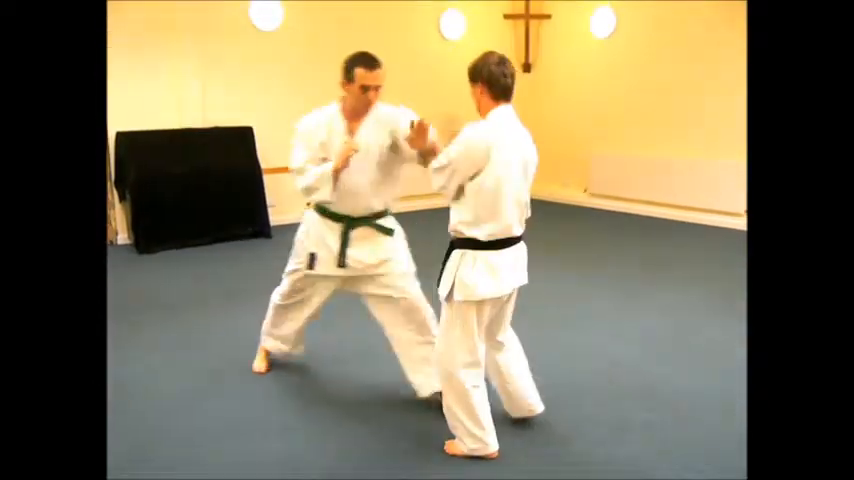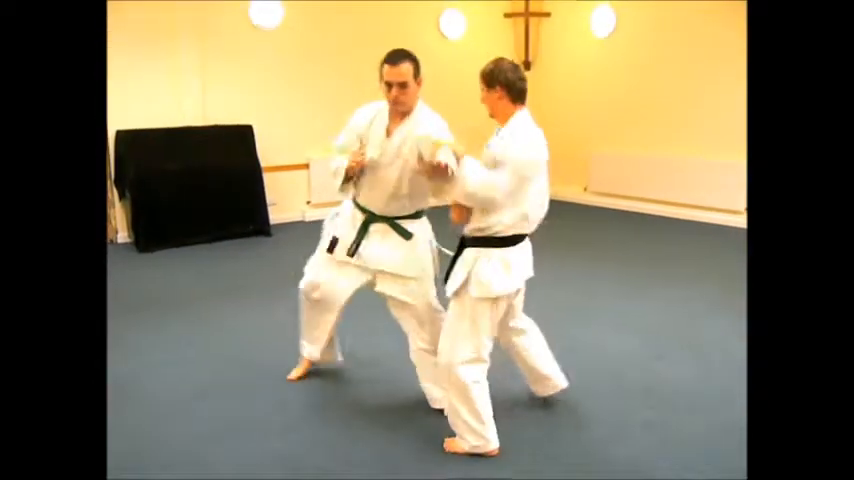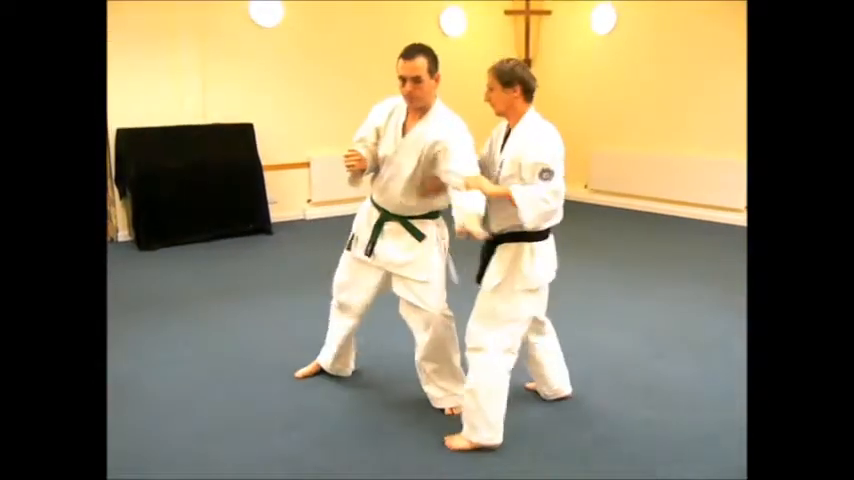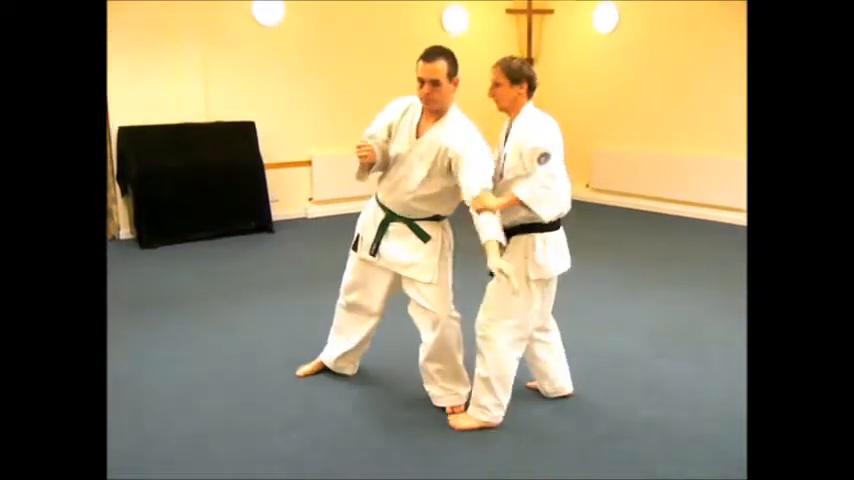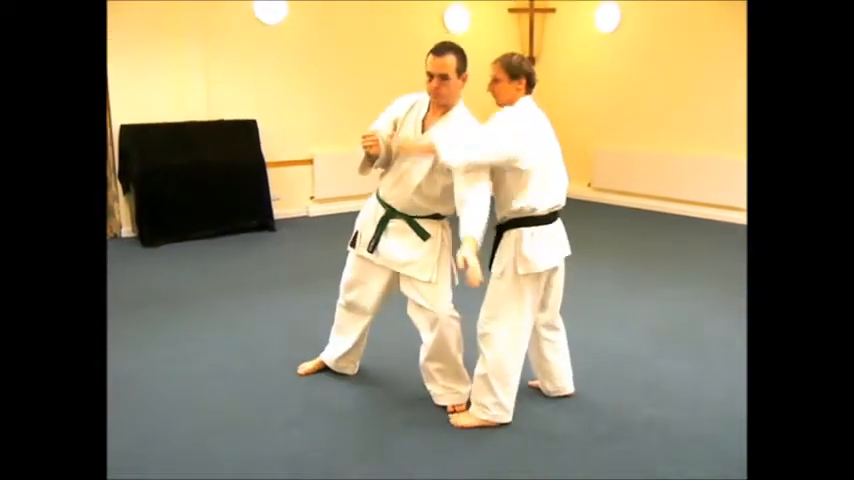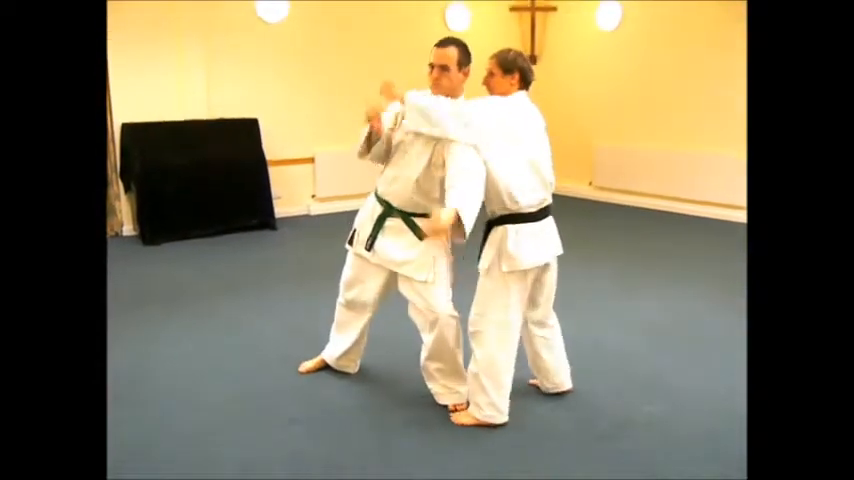
dt=0.2s
person 1, frame 1
left shoulder: (479, 134)
right shoulder: (522, 137)
left elbow: (442, 180)
left wrist: (435, 153)
right wrist: (440, 153)
left hip: (477, 260)
right hip: (510, 252)
left knee: (458, 355)
right knee: (495, 336)
left ankle: (477, 439)
right ankle: (523, 400)
person 1, frame 2
left shoulder: (519, 138)
right shoulder: (519, 134)
left elbow: (489, 190)
left wrist: (460, 161)
right wrist: (464, 206)
left hip: (490, 257)
right hip: (508, 251)
left knee: (461, 350)
right knee: (512, 325)
left ankle: (478, 437)
right ankle: (549, 380)
person 1, frame 3
left shoulder: (542, 136)
right shoulder: (502, 132)
left elbow: (546, 196)
right elbow: (482, 173)
left wrist: (495, 191)
left hip: (524, 250)
right hip: (510, 244)
left knee: (487, 337)
right knee: (530, 322)
left ankle: (481, 429)
right ankle: (554, 384)
person 1, frame 4
left shoulder: (538, 126)
right shoulder: (515, 127)
left elbow: (547, 181)
right elbow: (508, 178)
left wrist: (502, 201)
right wrist: (484, 198)
left hip: (533, 243)
right hip: (540, 239)
left knee: (498, 325)
right knee: (536, 318)
left ankle: (486, 410)
right ankle: (555, 382)
person 1, frame 5
left shoulder: (516, 119)
right shoulder: (530, 119)
left elbow: (480, 146)
left wrist: (427, 146)
left hip: (526, 239)
right hip: (549, 231)
left knee: (501, 324)
right knee: (543, 315)
left ankle: (491, 409)
right ankle: (557, 381)
person 1, frame 6
left shoulder: (500, 111)
right shoulder: (526, 113)
left elbow: (446, 113)
left wrist: (402, 96)
left hip: (514, 236)
right hip: (540, 228)
left knee: (491, 323)
right knee: (536, 313)
left ankle: (487, 408)
right ankle: (555, 378)
person 2, frame 1
left shoulder: (390, 118)
right shoulder: (314, 124)
left elbow: (417, 135)
right elbow: (305, 182)
left wrist: (425, 138)
right wrist: (334, 168)
left hip: (376, 233)
right hip: (325, 230)
left knee: (409, 307)
right knee: (295, 293)
left ankle: (433, 382)
right ankle: (270, 345)
person 2, frame 2
left shoulder: (430, 127)
right shoulder: (365, 116)
left elbow: (443, 164)
right elbow: (342, 160)
left wrist: (441, 166)
right wrist: (350, 167)
left hip: (404, 232)
right hip: (354, 221)
left knee: (421, 311)
right knee: (318, 287)
left ankle: (446, 391)
right ankle: (317, 353)
person 2, frame 3
left shoulder: (449, 130)
right shoulder: (385, 110)
left elbow: (464, 183)
right elbow: (366, 154)
left wrist: (470, 220)
right wrist: (359, 163)
left hip: (419, 233)
right hip: (374, 221)
left knee: (430, 314)
right knee: (348, 295)
left ankle: (447, 391)
right ankle: (334, 359)
person 2, frame 4
left shoulder: (463, 137)
right shoulder: (399, 109)
left elbow: (481, 194)
right elbow: (378, 158)
left wrist: (493, 249)
right wrist: (369, 157)
left hip: (425, 235)
right hip: (379, 219)
left knee: (437, 315)
right knee: (357, 295)
left ankle: (450, 391)
right ankle: (336, 357)
person 2, frame 5
left shoulder: (466, 133)
right shoulder: (406, 106)
left elbow: (474, 193)
right elbow: (384, 160)
right wrist: (374, 149)
left hip: (424, 233)
right hip: (379, 216)
left knee: (437, 313)
right knee: (356, 294)
left ankle: (450, 389)
right ankle: (337, 356)
person 2, frame 6
right shoulder: (410, 102)
left elbow: (468, 189)
right elbow: (382, 154)
left wrist: (453, 218)
right wrist: (376, 133)
left hip: (420, 230)
right hip: (378, 214)
left knee: (437, 312)
right knee: (355, 292)
left ankle: (451, 389)
right ankle: (338, 355)
